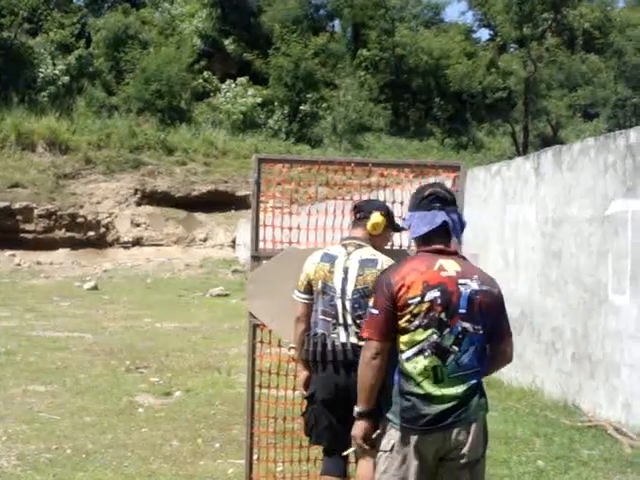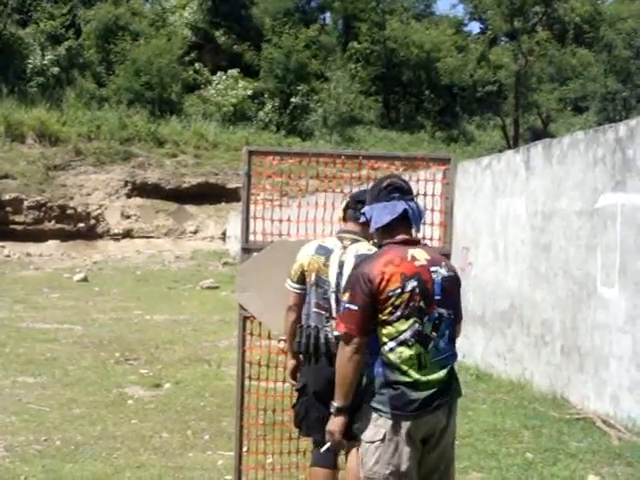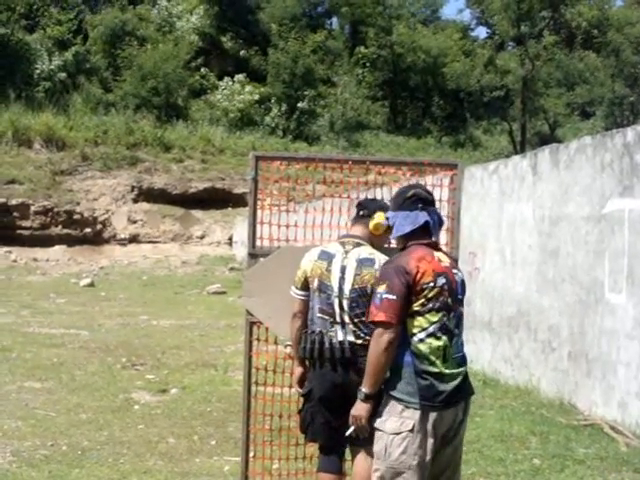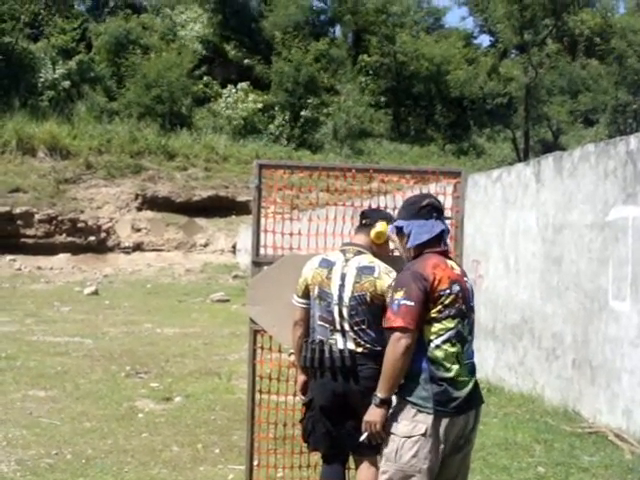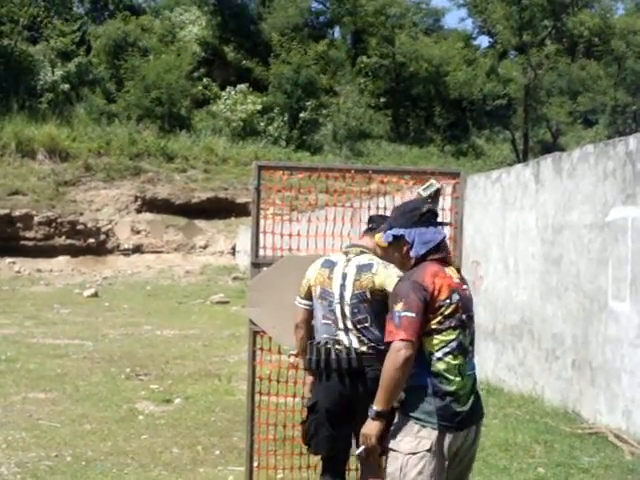
dt=0.7s
person 1, frame 1
left shoulder: (395, 278)
right shoulder: (484, 283)
left elbow: (374, 353)
right elbow: (504, 354)
left wrist: (363, 413)
left hip: (411, 420)
right hip: (466, 419)
person 1, frame 2
left shoulder: (370, 271)
right shoulder: (444, 267)
left elbow: (352, 346)
left wrist: (339, 409)
left hip: (394, 408)
right hip: (442, 401)
person 1, frame 3
left shoulder: (400, 266)
right shoulder: (451, 267)
left elbow: (386, 336)
left wrist: (365, 395)
left hip: (412, 399)
right hip: (454, 396)
person 1, frame 4
left shoulder: (416, 273)
right shoulder: (458, 274)
left elbow: (402, 341)
left wrist: (380, 401)
left hip: (425, 406)
right hip: (465, 403)
person 1, frame 5
left shoulder: (414, 283)
right shoulder: (458, 280)
left elbow: (402, 353)
left wrist: (377, 414)
left hip: (427, 420)
right hip: (466, 415)
person 2, frame 1
left shoulder: (316, 260)
right shoulder: (384, 267)
left elbow: (302, 318)
left wrist: (303, 365)
left hip: (326, 368)
left knee: (333, 449)
person 2, frame 2
left shoulder: (310, 251)
left elbow: (294, 307)
left wrist: (292, 354)
left hip: (318, 358)
left knee: (323, 440)
right knee: (358, 439)
person 2, frame 3
left shoulder: (313, 258)
right shoulder: (382, 266)
left elbow: (299, 315)
left wrist: (299, 362)
left hip: (323, 364)
right hip: (365, 364)
left knee: (329, 446)
right knee: (365, 444)
person 2, frame 4
left shoulder: (314, 266)
right shoulder: (383, 275)
left elbow: (300, 323)
left wrist: (302, 370)
left hip: (324, 371)
right hip: (366, 372)
left knee: (332, 455)
right knee: (366, 455)
person 2, frame 5
left shoulder: (318, 268)
right shoulder: (384, 272)
left elbow: (301, 324)
left wrist: (310, 369)
left hip: (328, 373)
right hip: (369, 371)
left knee: (332, 458)
right knee: (371, 456)
